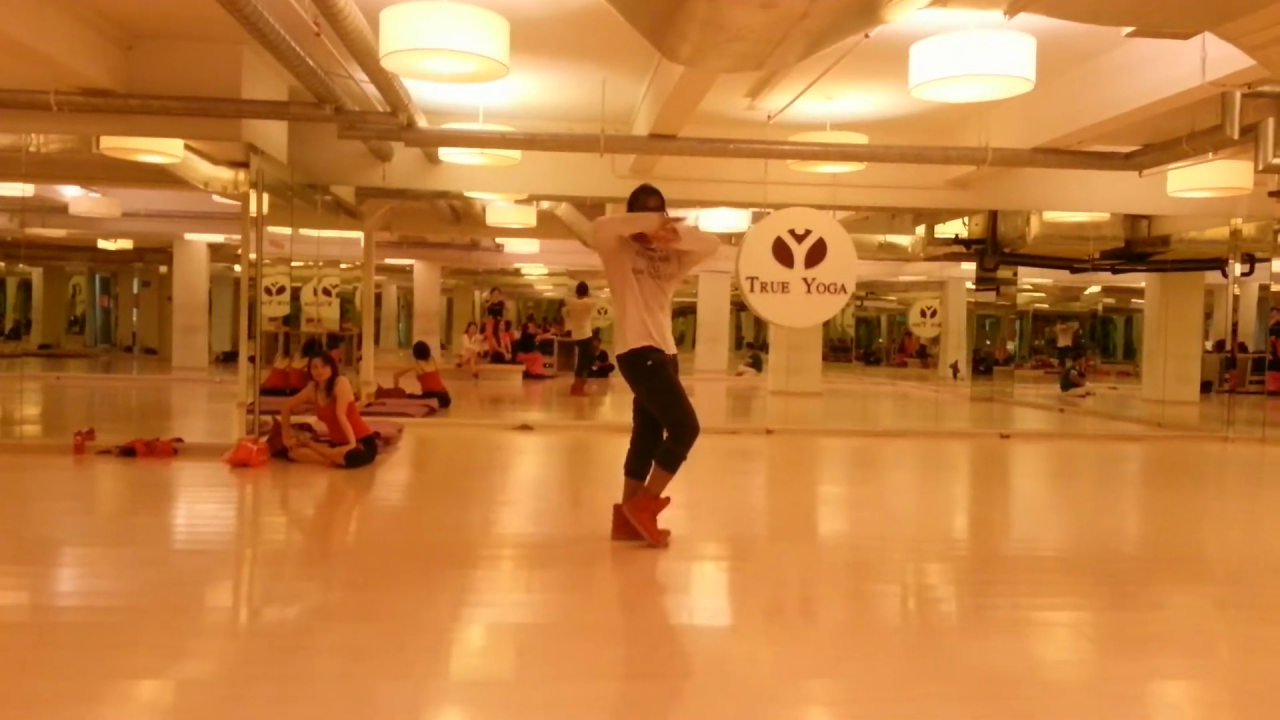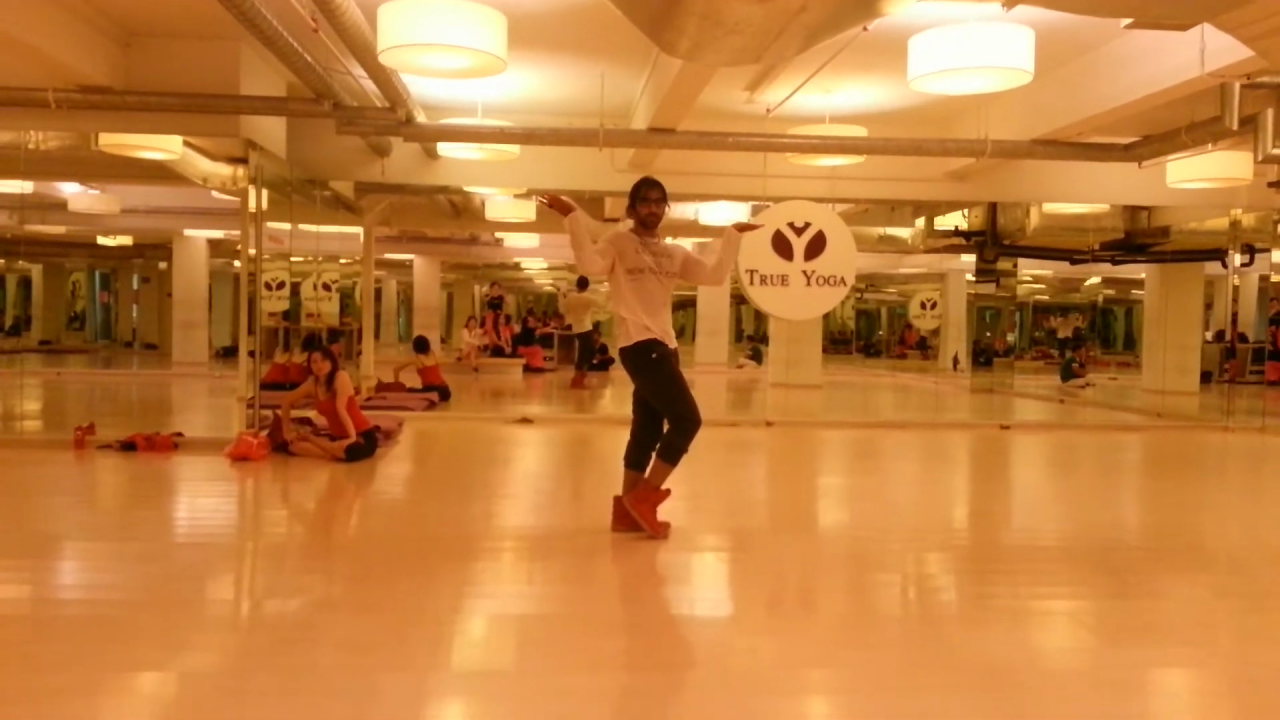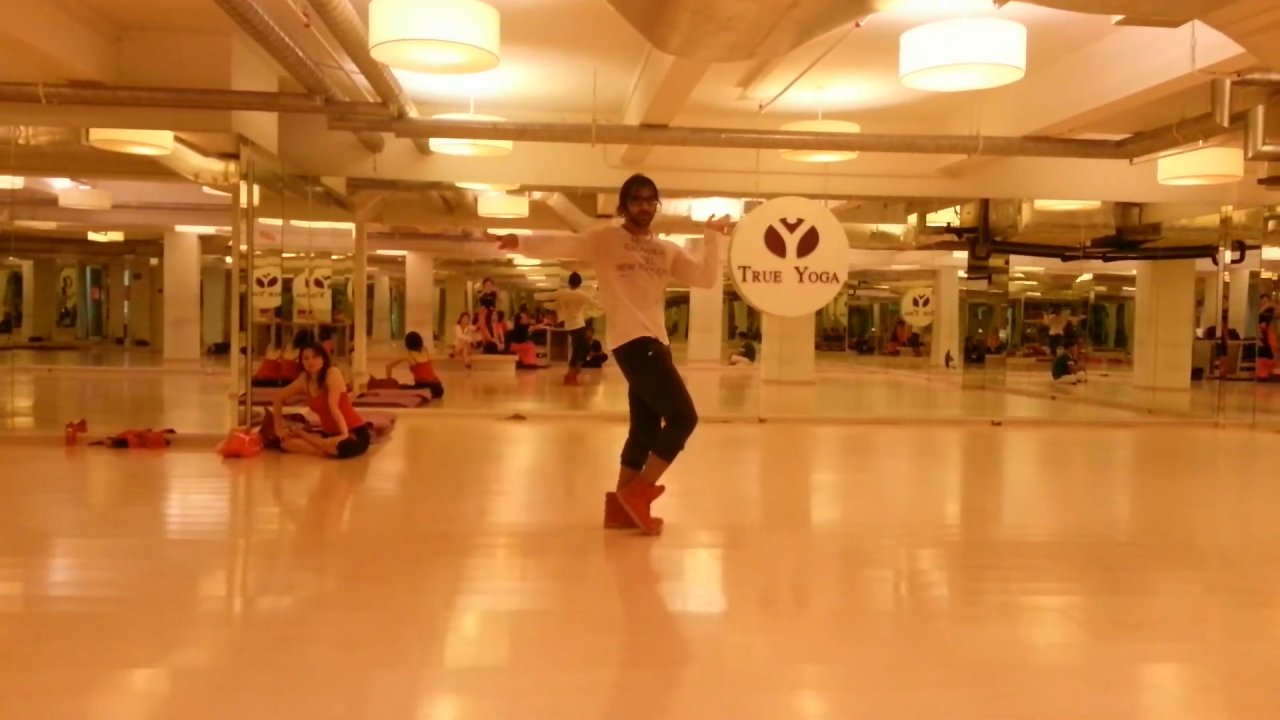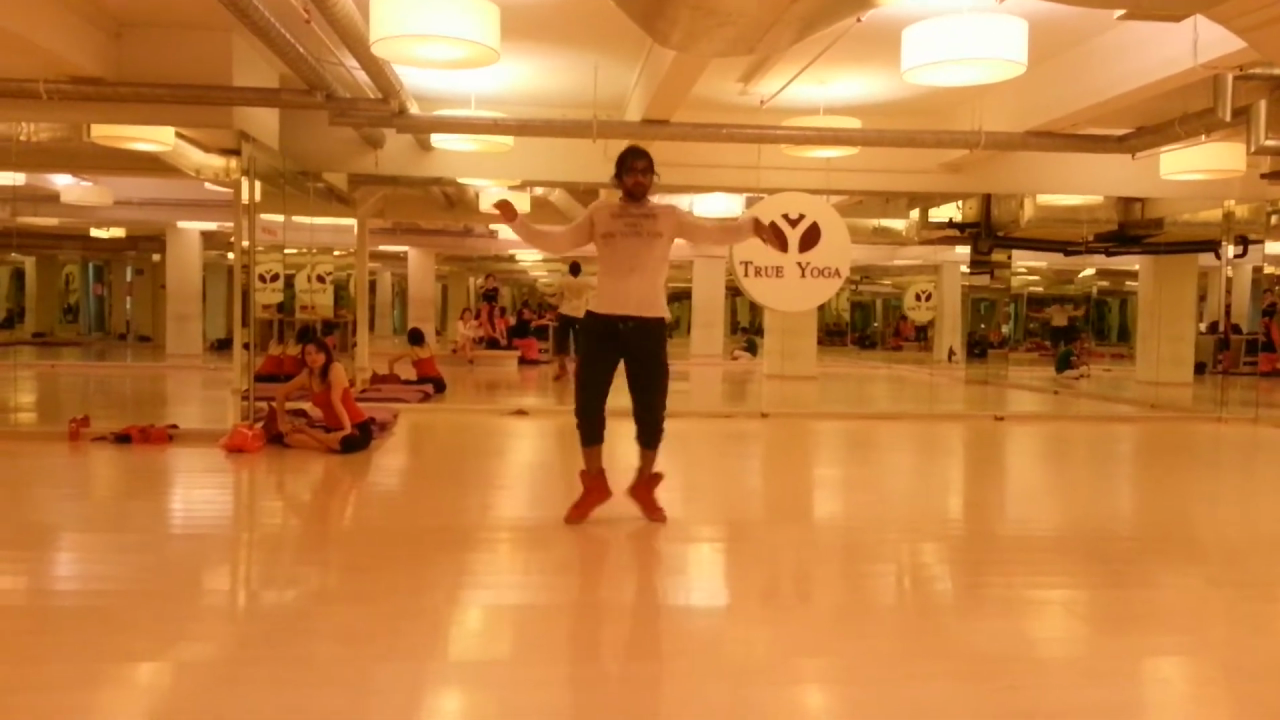
dt=0.5s
person 1, frame 1
left shoulder: (674, 256)
right shoulder: (618, 249)
left elbow: (708, 245)
right elbow: (602, 229)
left wrist: (673, 234)
right wrist: (649, 225)
left hip: (664, 353)
right hip: (638, 353)
left knee: (648, 437)
right knee: (685, 427)
left ankle: (627, 516)
right ankle: (644, 504)
person 1, frame 2
left shoulder: (675, 253)
right shoulder: (617, 241)
left elbow: (716, 276)
right elbow: (589, 265)
left wrist: (733, 235)
right wrist: (573, 217)
left hip: (664, 347)
right hip: (640, 346)
left knee: (648, 429)
right knee: (687, 419)
left ankle: (627, 509)
right ankle: (645, 496)
person 1, frame 3
left shoulder: (666, 250)
right shoulder: (605, 238)
left elbow: (706, 278)
right elbow: (557, 246)
left wrist: (713, 237)
right wrist: (518, 244)
left hip: (655, 344)
right hip: (632, 343)
left knee: (646, 429)
right knee: (682, 417)
left ankle: (620, 504)
right ankle: (638, 493)
person 1, frame 4
left shoulder: (668, 215)
right shoulder: (601, 212)
left elbow: (711, 233)
right elbow: (557, 243)
left wrist: (748, 225)
right wrist: (515, 220)
left hip: (648, 320)
right hip: (601, 318)
left knee: (650, 409)
right knee: (588, 401)
left ankle: (644, 484)
right ankle: (594, 484)
